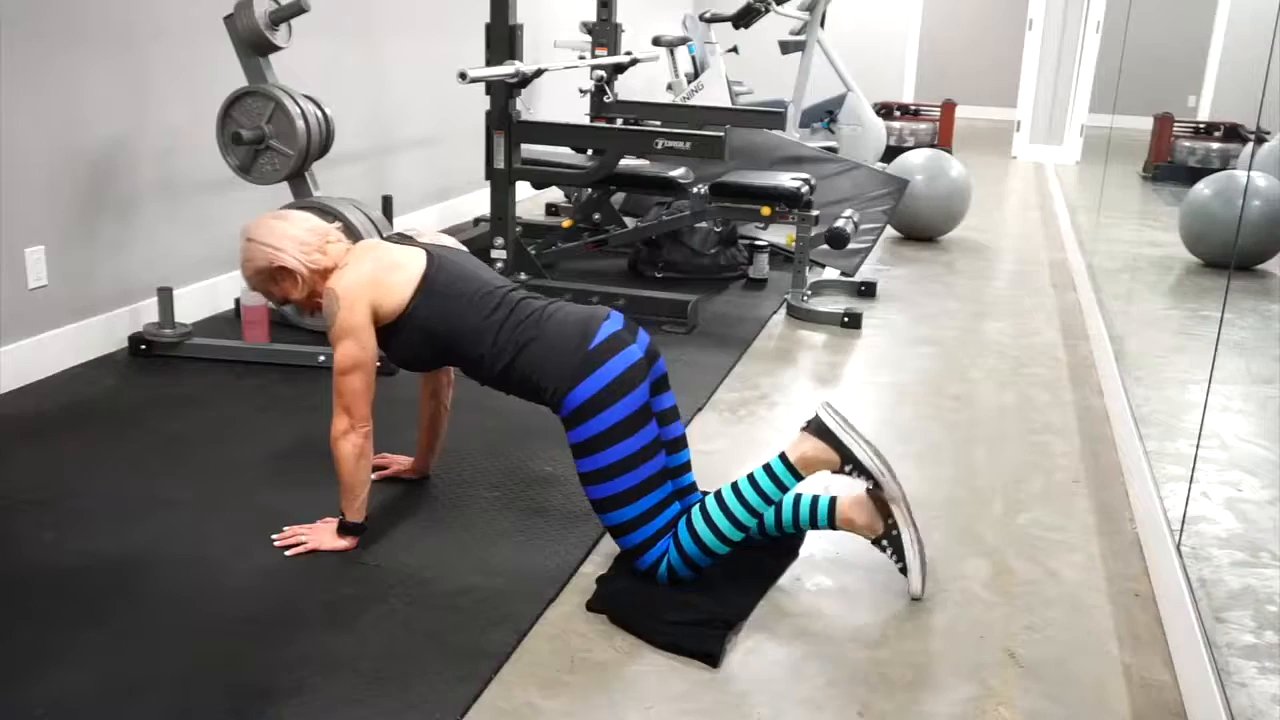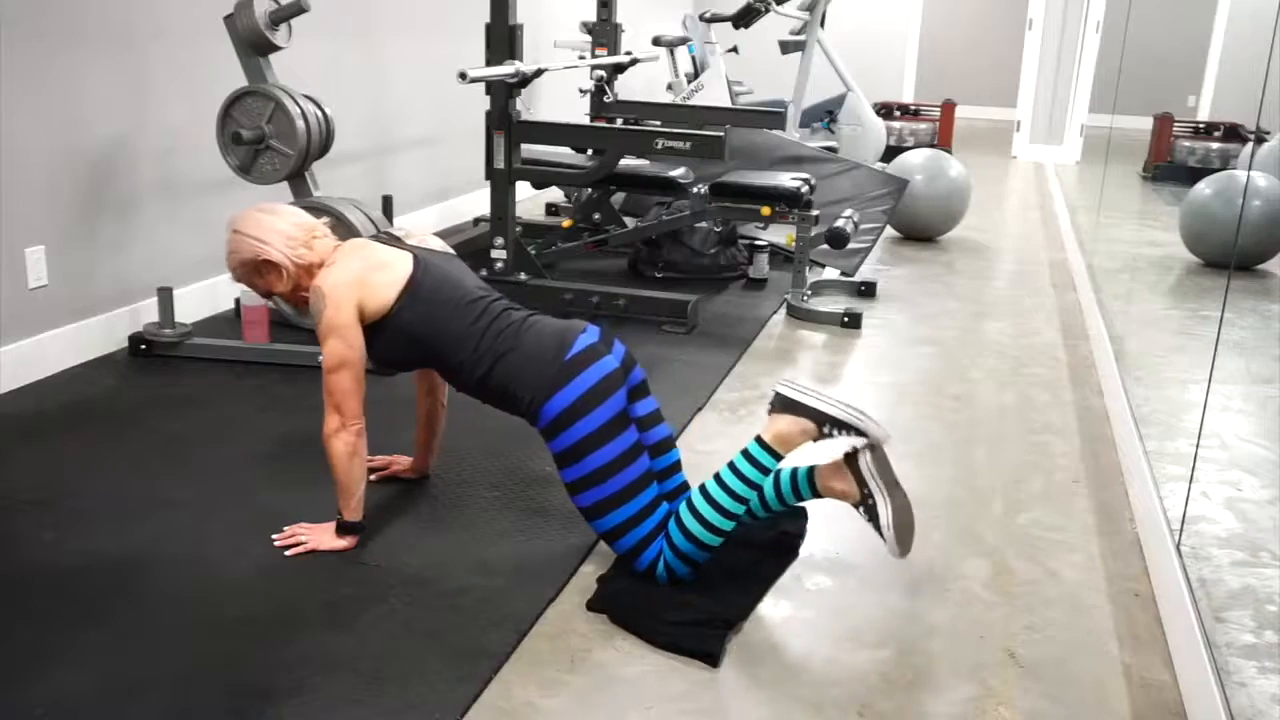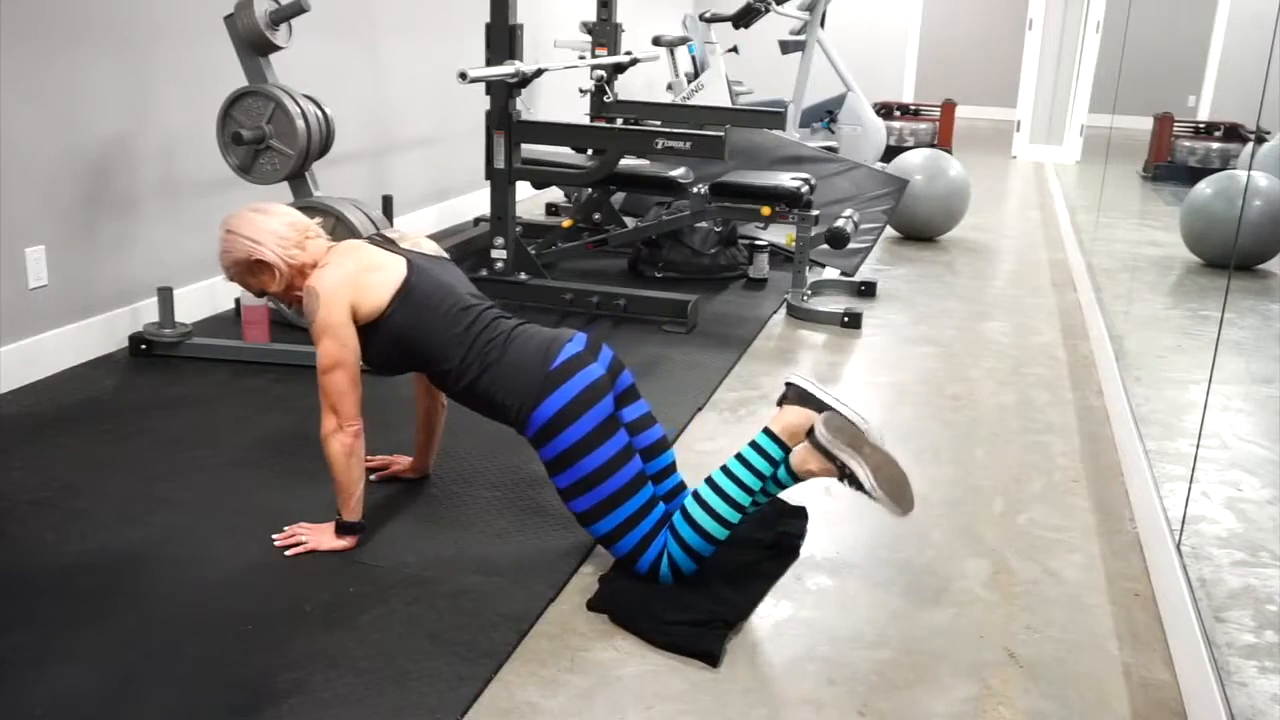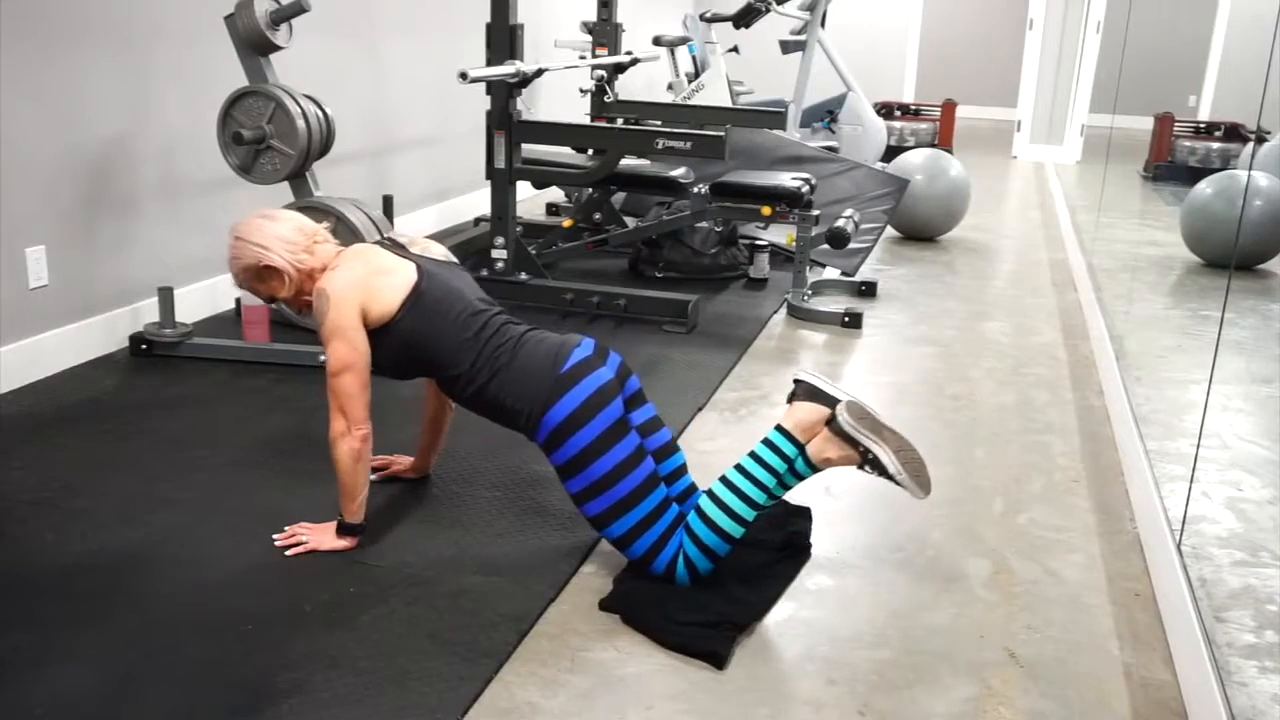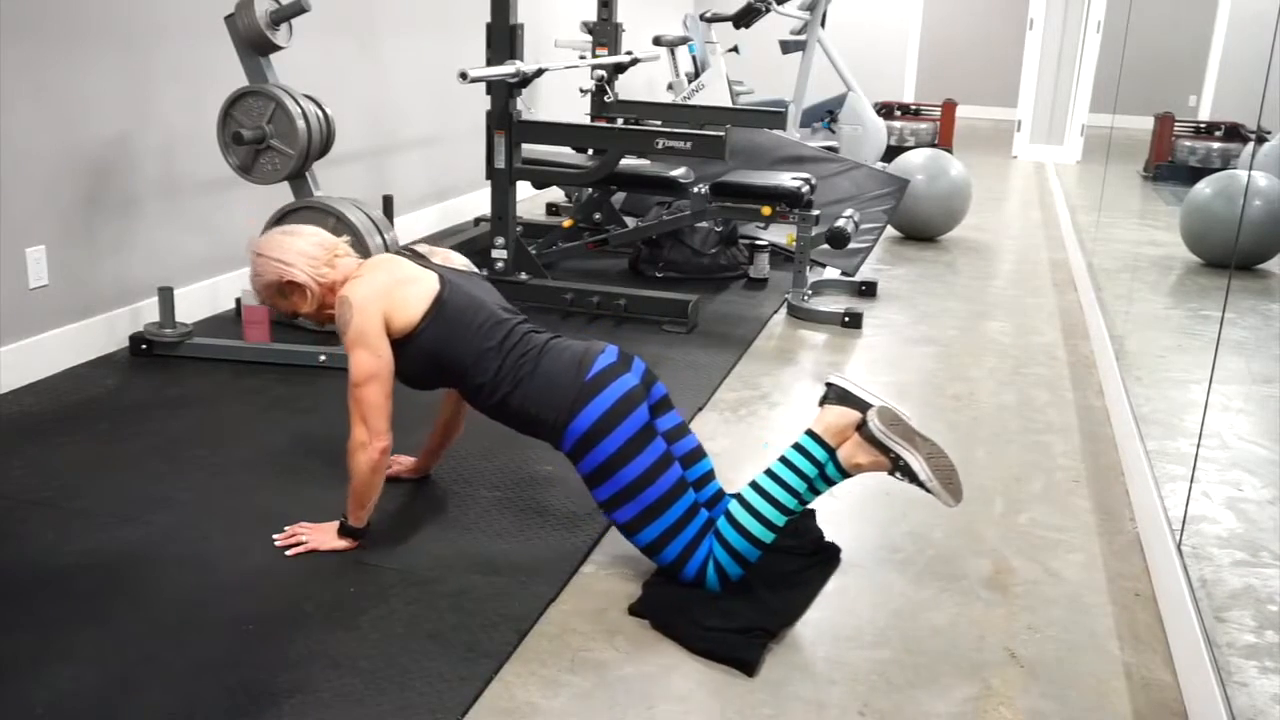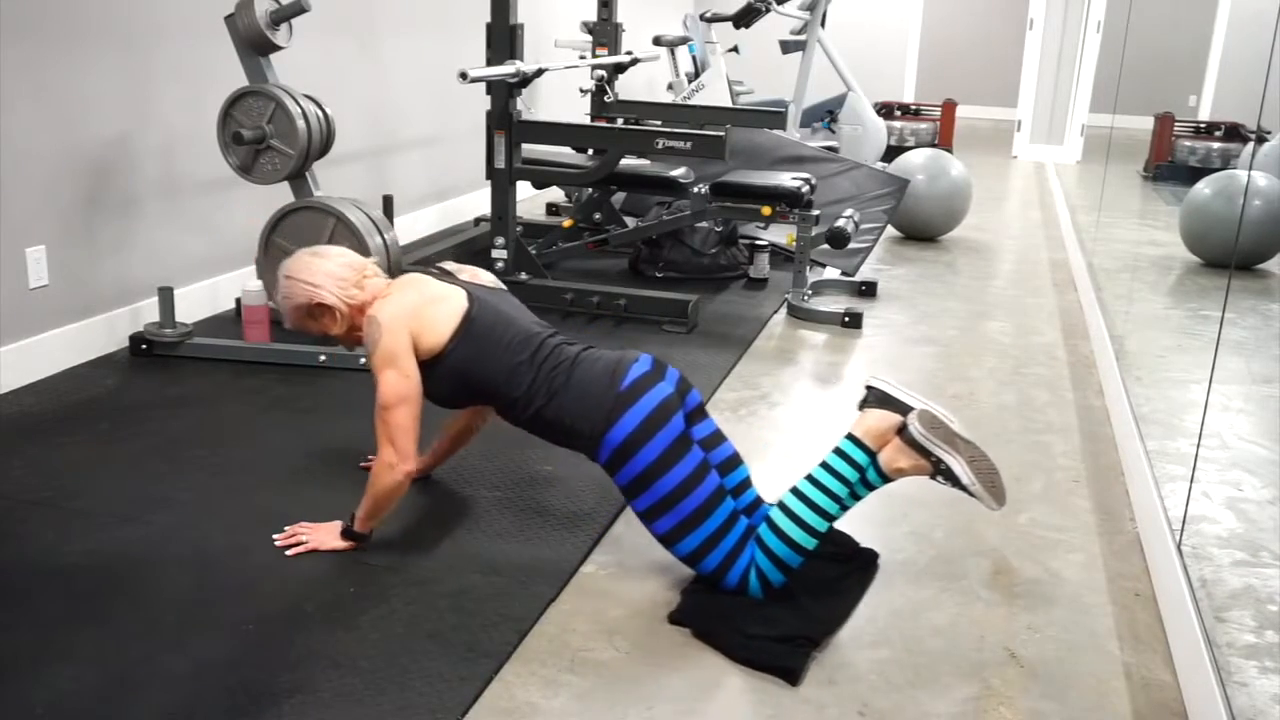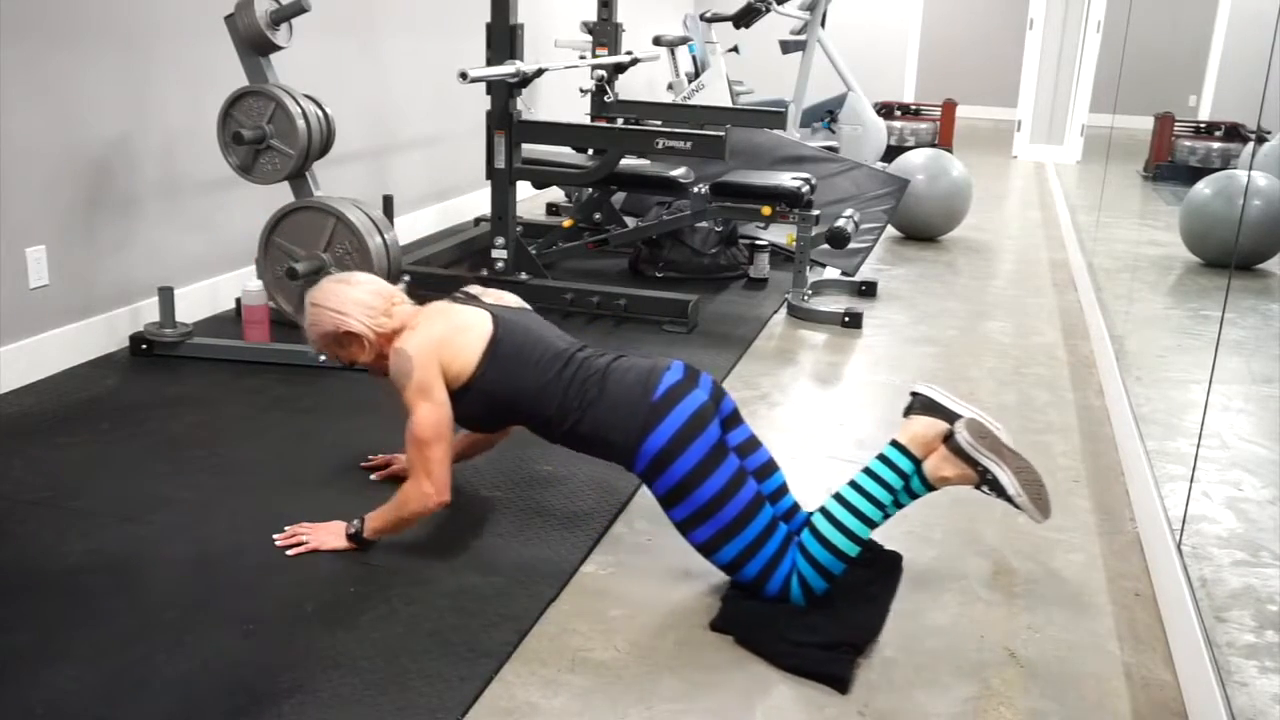
dt=0.3s
person 1, frame 1
left shoulder: (348, 290)
right shoulder: (404, 247)
left elbow: (352, 425)
right elbow: (439, 361)
left wrist: (347, 526)
right wrist: (422, 461)
left hip: (591, 378)
right hip: (621, 343)
left knee: (665, 558)
right knee: (680, 521)
left ankle: (809, 450)
right ankle: (862, 513)
person 1, frame 2
left shoulder: (334, 285)
right shoulder: (400, 241)
left elbow: (344, 426)
left wrist: (346, 526)
right wrist: (421, 461)
left hip: (567, 391)
right hip: (596, 353)
left knee: (664, 558)
right knee: (677, 516)
left ankle: (783, 429)
right ankle: (839, 478)
person 1, frame 3
left shoulder: (329, 286)
right shoulder: (396, 243)
left elbow: (342, 427)
left wrist: (346, 526)
right wrist: (421, 460)
left hip: (554, 398)
right hip: (584, 361)
left knee: (664, 558)
right knee: (675, 517)
left ankle: (790, 432)
right ankle: (813, 455)
person 1, frame 4
left shoulder: (338, 289)
right shoulder: (404, 247)
left elbow: (351, 431)
left wrist: (346, 526)
right wrist: (421, 461)
left hip: (565, 406)
right hip: (591, 367)
left knee: (681, 561)
right knee: (690, 519)
left ankle: (806, 429)
right ankle: (823, 436)
person 1, frame 5
left shoulder: (361, 299)
right shoulder: (424, 256)
left elbow: (370, 441)
left wrist: (349, 528)
right wrist: (424, 463)
left hip: (589, 413)
right hip: (615, 374)
left knee: (712, 564)
right knee: (715, 524)
left ankle: (837, 435)
right ankle: (850, 436)
person 1, frame 6
left shoulder: (387, 319)
right shoulder: (447, 276)
left elbow: (394, 466)
left wrist: (351, 530)
right wrist: (427, 461)
left hip: (628, 424)
right hip: (650, 385)
left knee: (752, 573)
right knee: (757, 532)
left ankle: (879, 441)
right ankle: (884, 431)
person 1, frame 7
left shoulder: (413, 351)
right shoulder: (471, 300)
left elbow: (430, 495)
left wrist: (355, 532)
right wrist: (429, 453)
left hip: (660, 433)
right hip: (682, 392)
left knee: (790, 579)
right knee: (794, 543)
left ankle: (925, 447)
right ankle: (931, 440)
